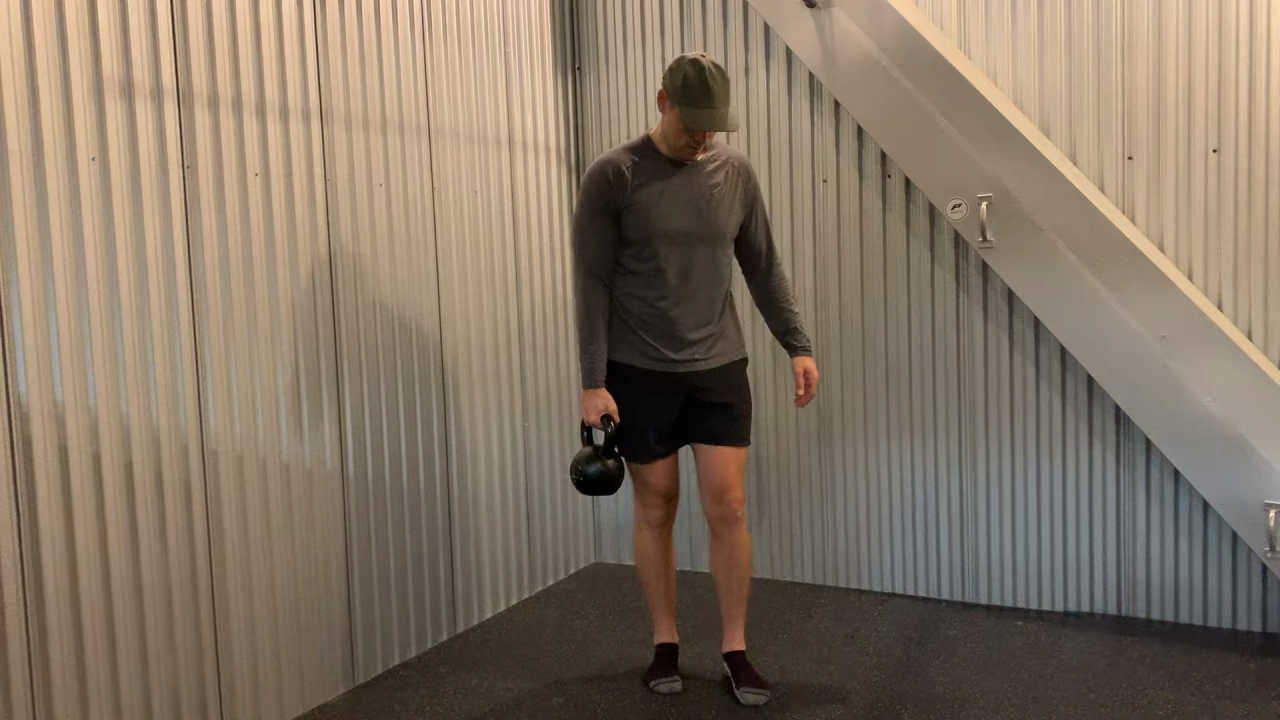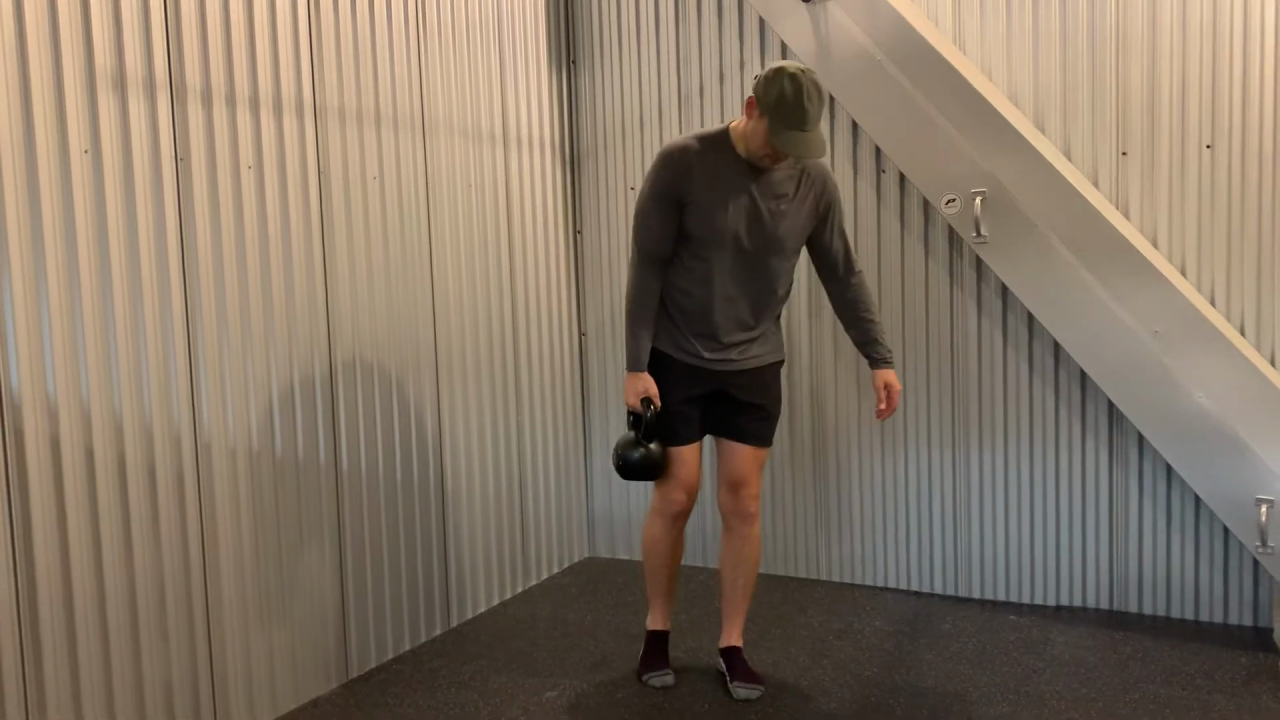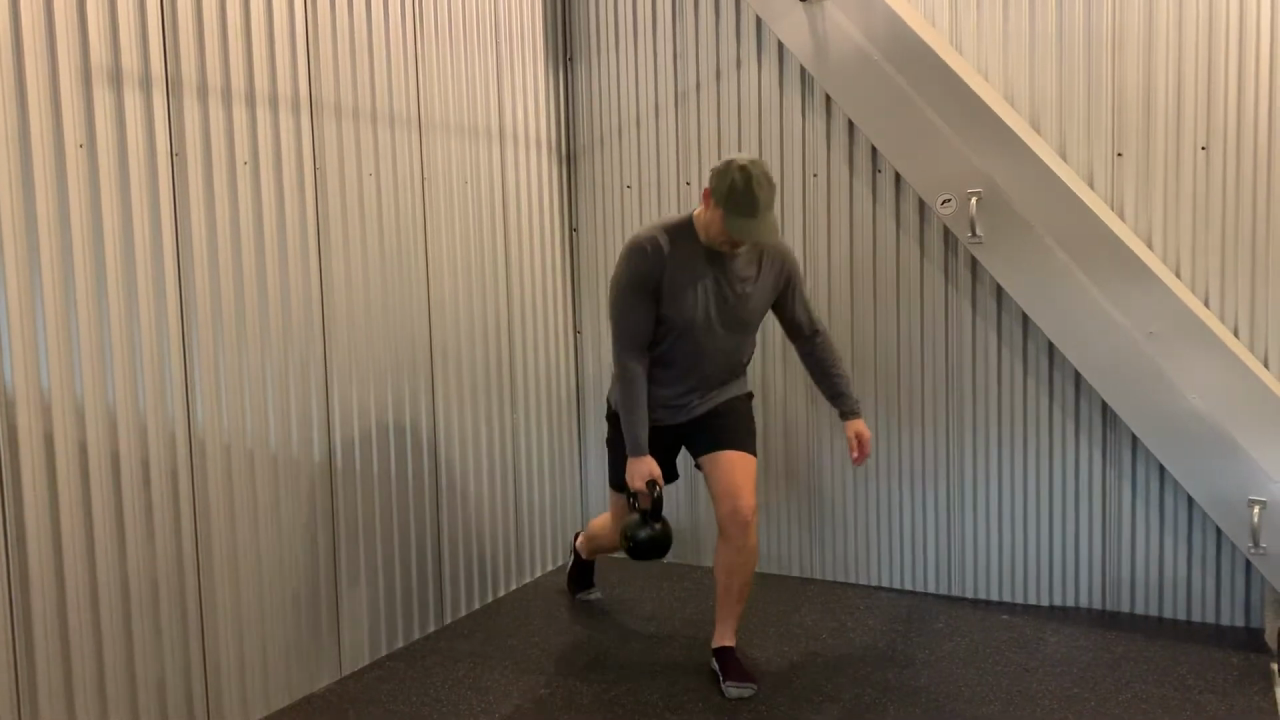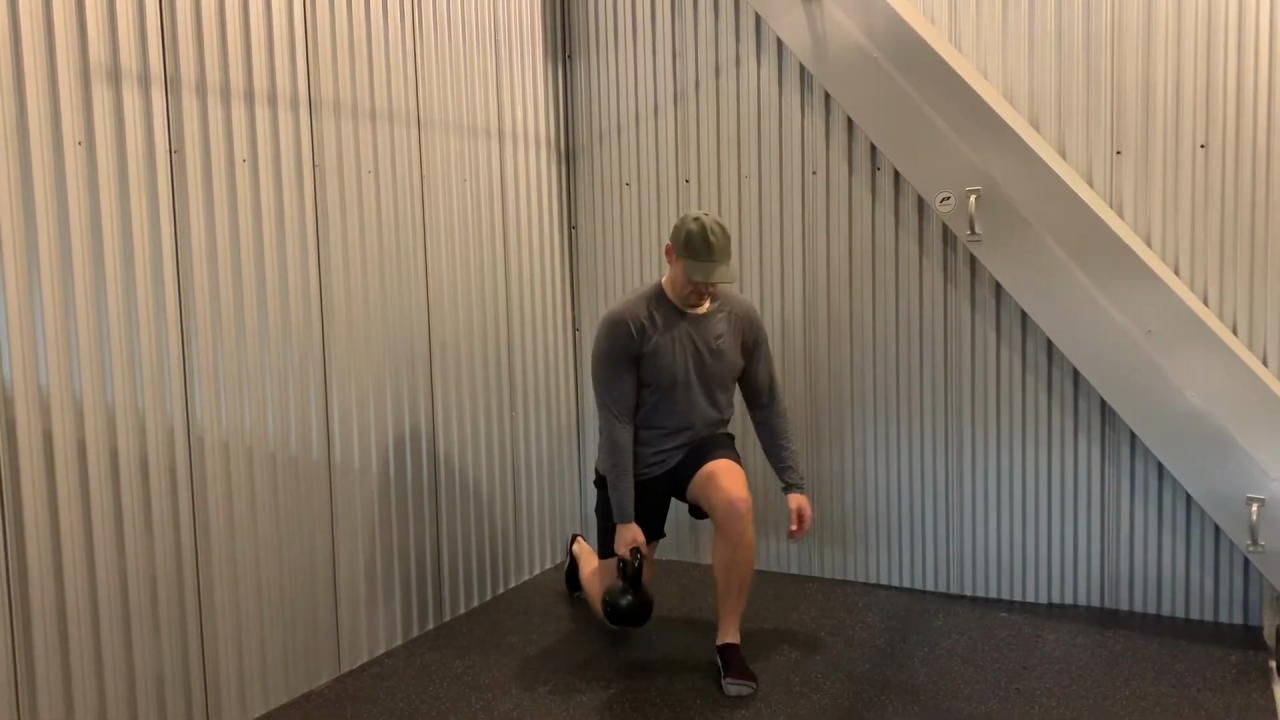
dt=1s
person 1, frame 1
left shoulder: (737, 173)
right shoulder: (613, 176)
left elbow: (763, 267)
right elbow: (592, 283)
left wrist: (798, 346)
right wrist: (593, 382)
left hip: (720, 367)
right hip: (640, 373)
left knee: (728, 507)
right knee: (655, 508)
left ankle: (735, 648)
right ankle: (666, 643)
person 1, frame 2
left shoulder: (814, 181)
right shoulder: (682, 163)
left elbow: (843, 275)
right elbow: (647, 267)
left wrist: (880, 359)
right wrist: (636, 365)
left hip: (754, 364)
right hip: (675, 360)
left knee: (742, 503)
right knee: (674, 498)
left ankle: (732, 645)
right ankle: (657, 632)
person 1, frame 3
left shoulder: (774, 258)
right shoulder: (649, 252)
left elbow: (810, 337)
right elbow: (629, 355)
left wrist: (849, 410)
right wrist: (638, 451)
left hip: (721, 401)
right hip: (648, 408)
left knee: (740, 513)
right knee: (629, 529)
left ankle: (724, 645)
right ankle: (583, 550)
person 1, frame 4
left shoulder: (741, 317)
right shoulder: (626, 322)
left elbow: (766, 405)
right elbow: (615, 423)
left wrist: (793, 485)
right wrist: (624, 519)
left hip: (701, 447)
right hip: (636, 464)
left knee: (737, 503)
left ankle: (729, 642)
right ankle: (581, 552)
